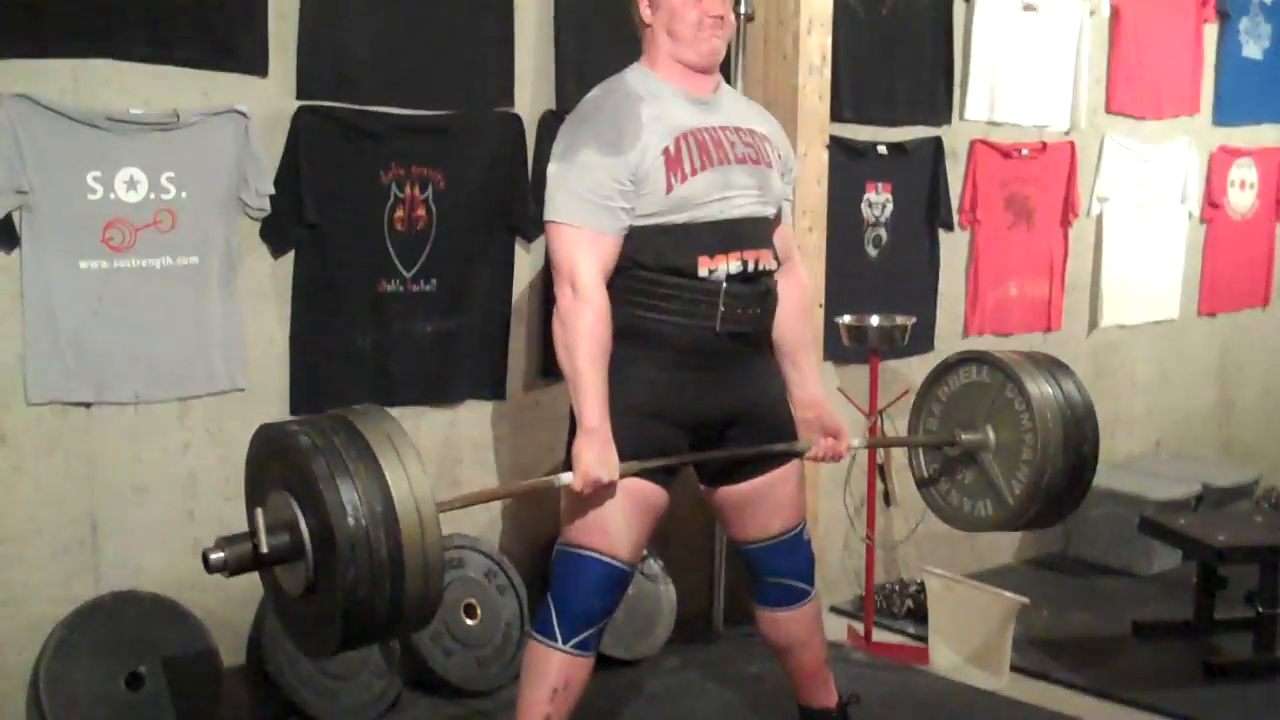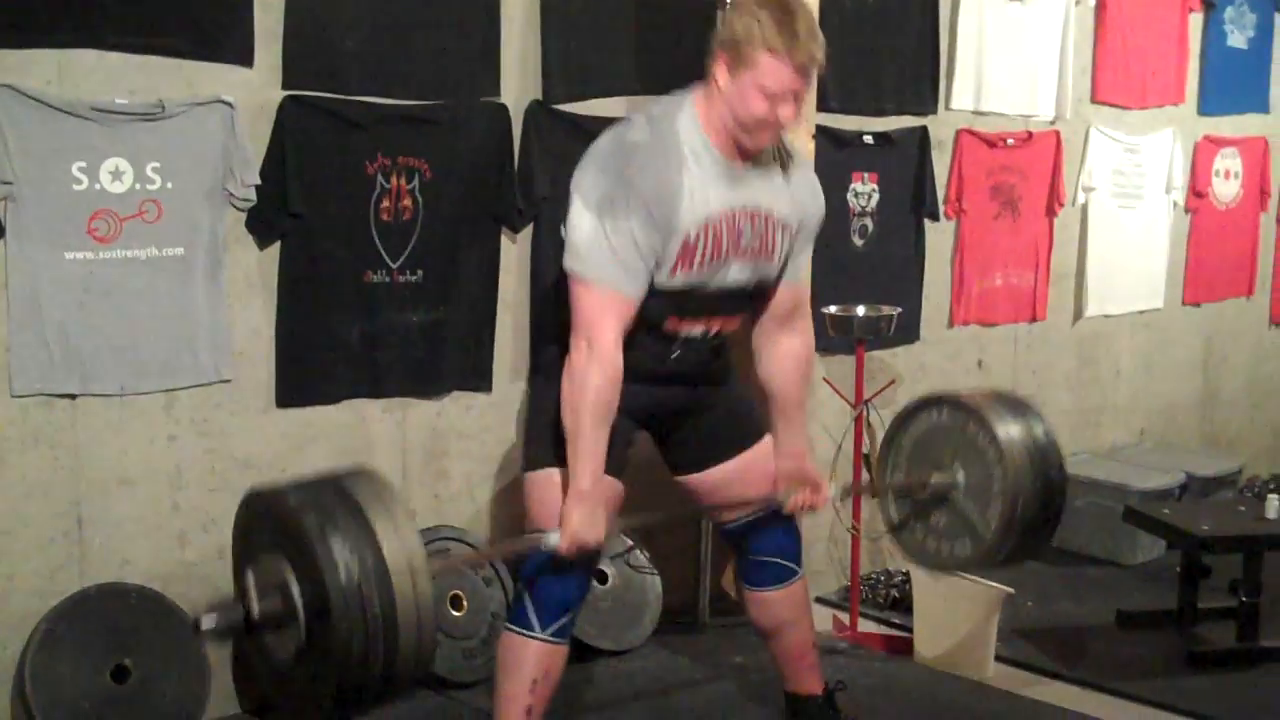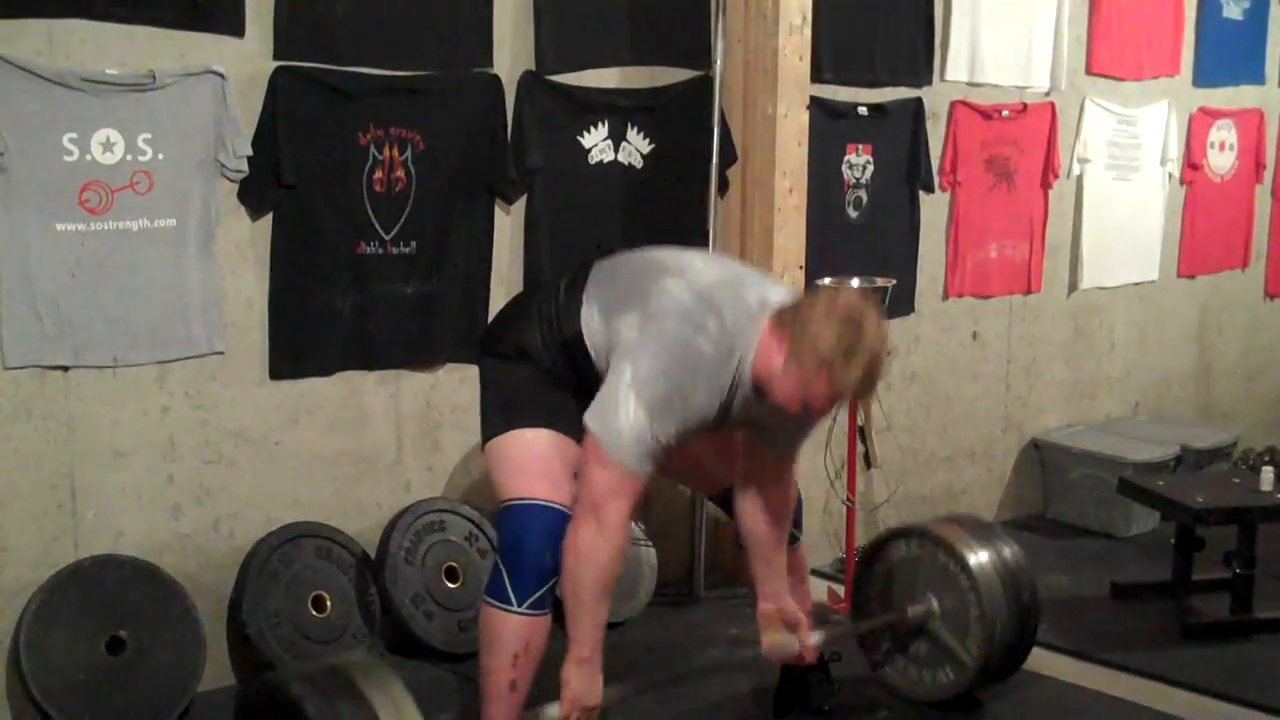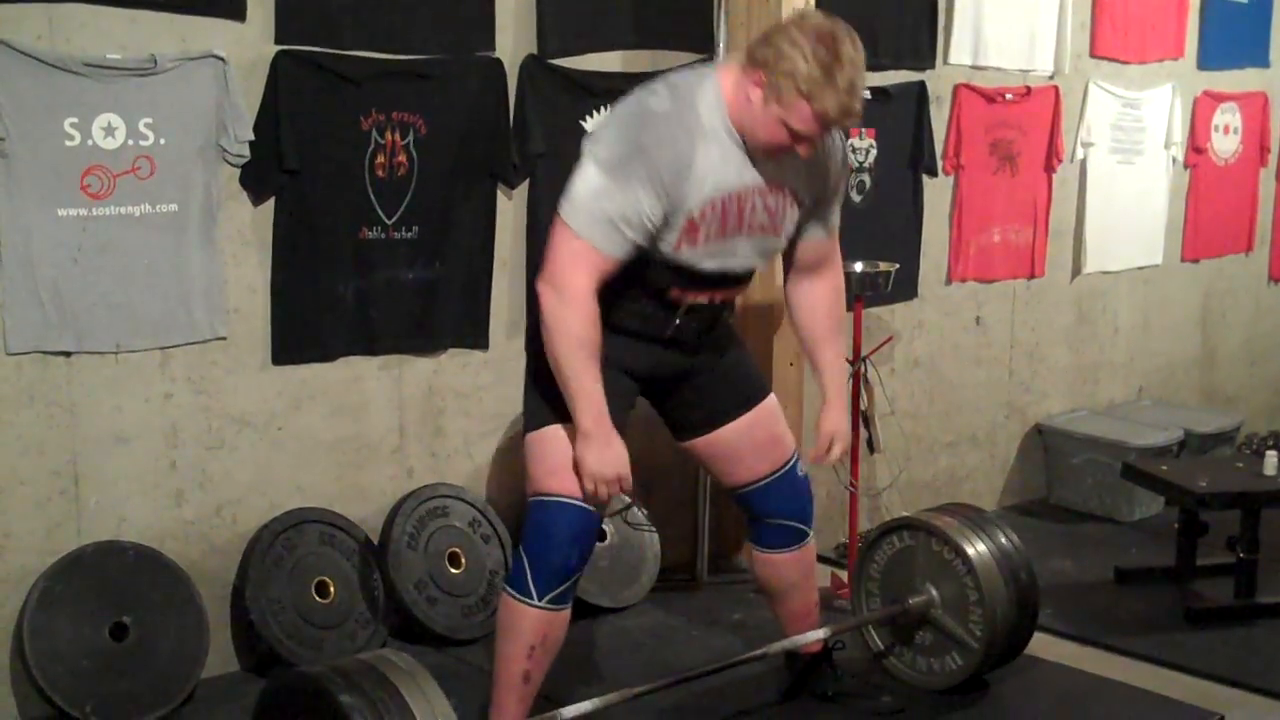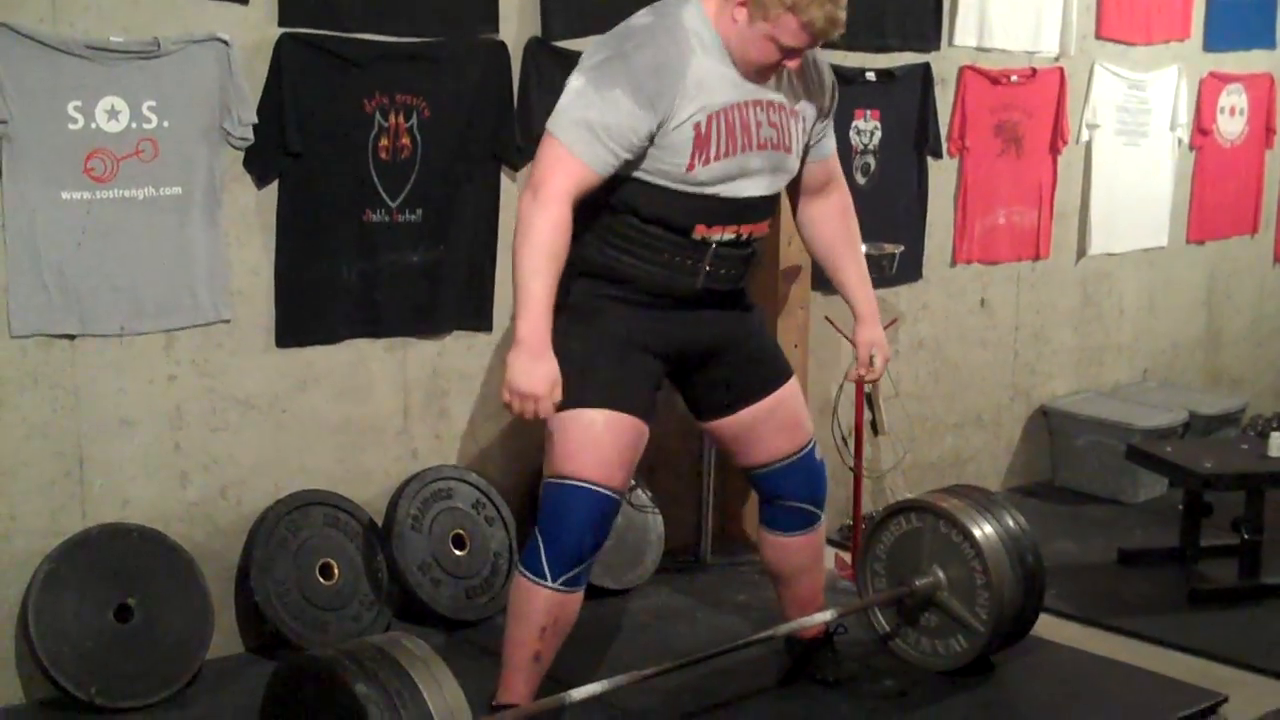
dt=0.5s
person 1, frame 1
left shoulder: (759, 126)
right shoulder: (611, 120)
left elbow: (787, 269)
right elbow: (580, 288)
left wrist: (808, 395)
right wrist: (593, 429)
left hip: (747, 373)
right hip: (643, 377)
left knee: (786, 566)
right knee: (589, 585)
person 1, frame 2
left shoulder: (798, 184)
right shoulder: (638, 158)
left elbow: (785, 326)
right elbow: (598, 343)
left wrist: (792, 450)
right wrist: (584, 492)
left hip: (697, 370)
right hip: (593, 358)
left knee: (773, 533)
right knee: (559, 572)
person 1, frame 3
left shoulder: (810, 362)
right shoulder: (681, 355)
left elbow: (765, 484)
right elbow: (601, 515)
left wrist: (773, 597)
right wrist: (583, 660)
left hip: (628, 347)
right hip: (540, 360)
left knee: (780, 506)
right knee: (537, 537)
person 1, frame 4
left shoulder: (817, 154)
right shoulder: (655, 134)
left elbow: (815, 271)
right elbow: (566, 285)
left wrist: (836, 392)
right wrist: (594, 431)
left hip: (699, 334)
right hip: (596, 330)
left knee: (782, 495)
right knee: (562, 530)
person 1, frame 5
left shoulder: (807, 77)
right shoulder: (644, 58)
left elbow: (821, 194)
right elbow: (549, 196)
left wrist: (865, 310)
right wrist: (531, 342)
left hip: (722, 306)
right hip: (616, 304)
left knee: (797, 477)
right knee: (577, 513)
left ankle: (814, 653)
right ankle: (510, 708)
